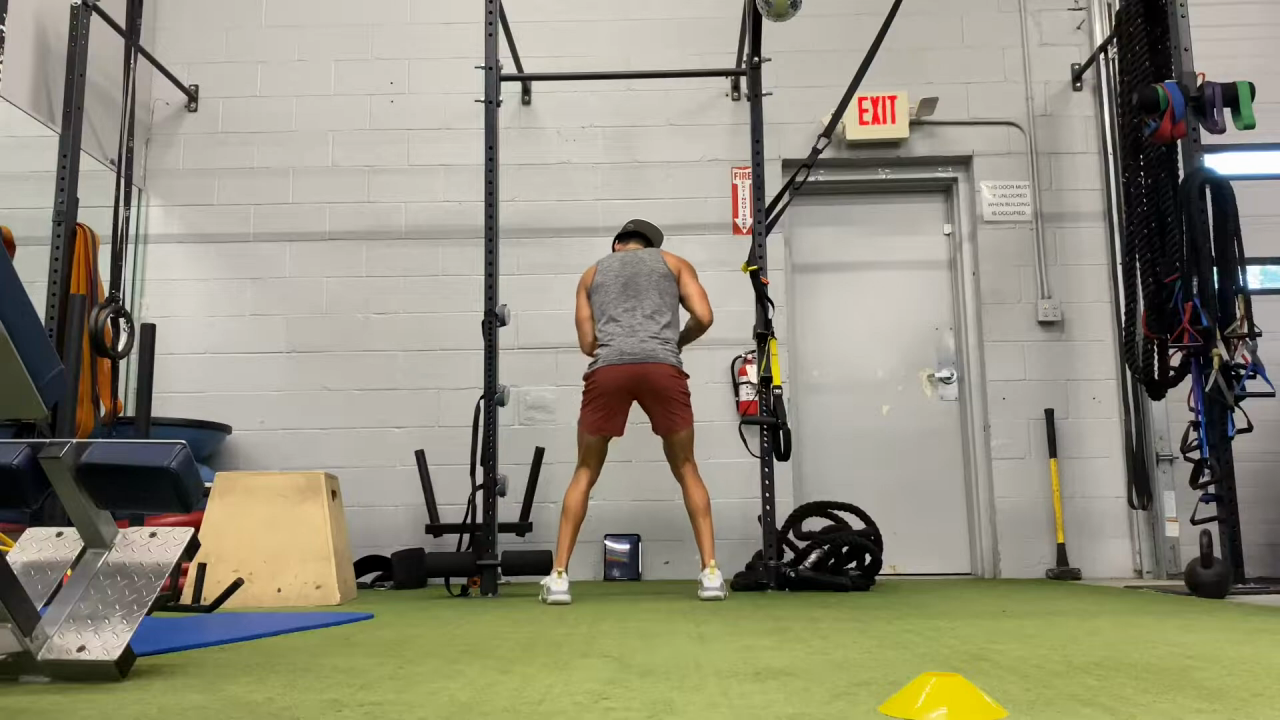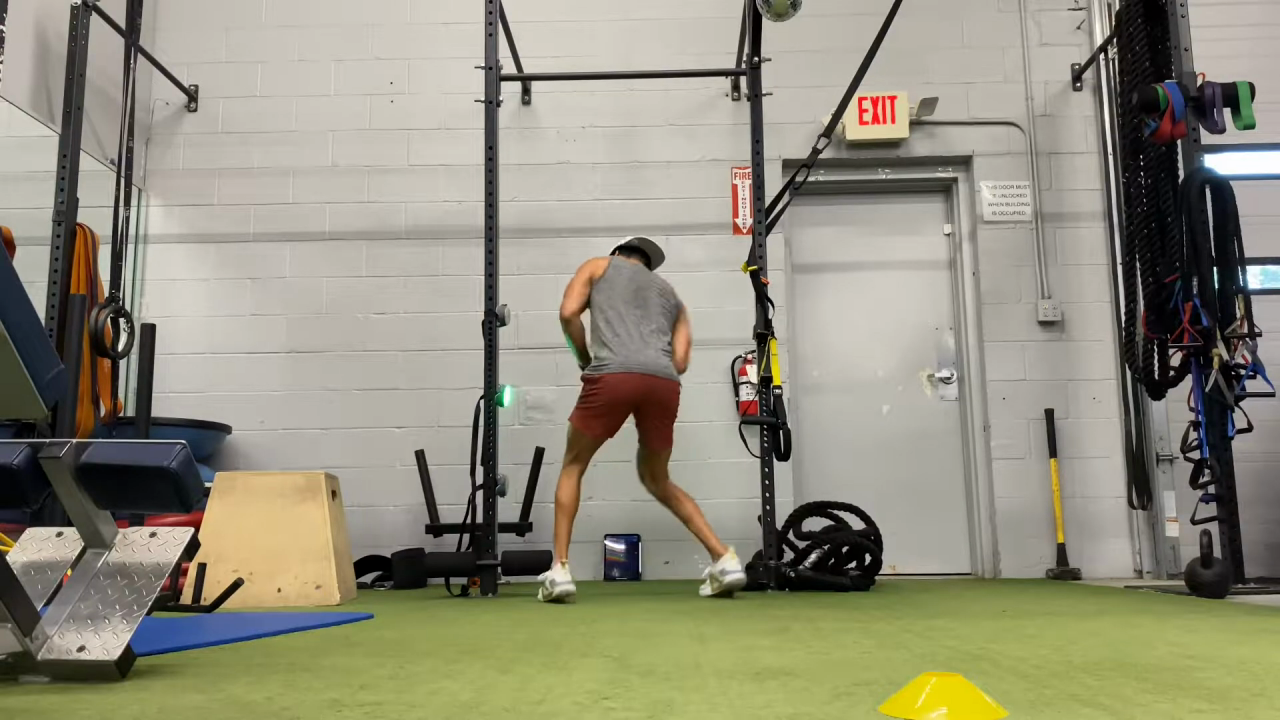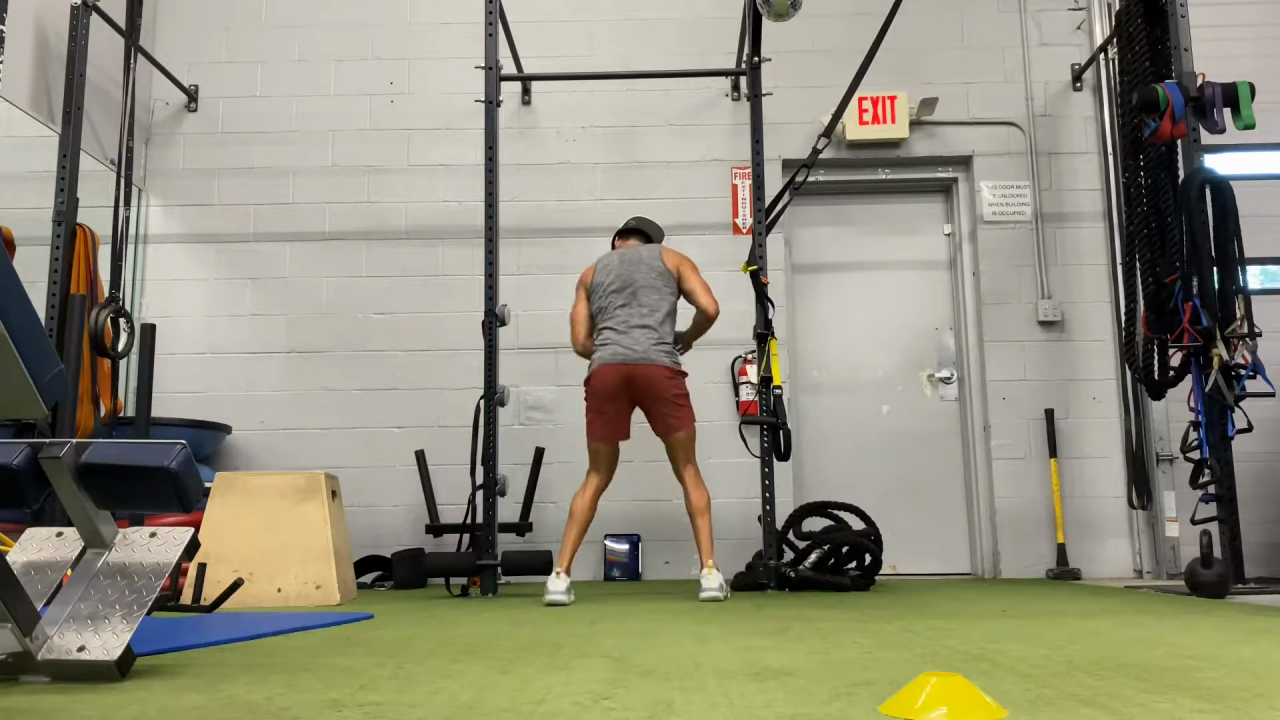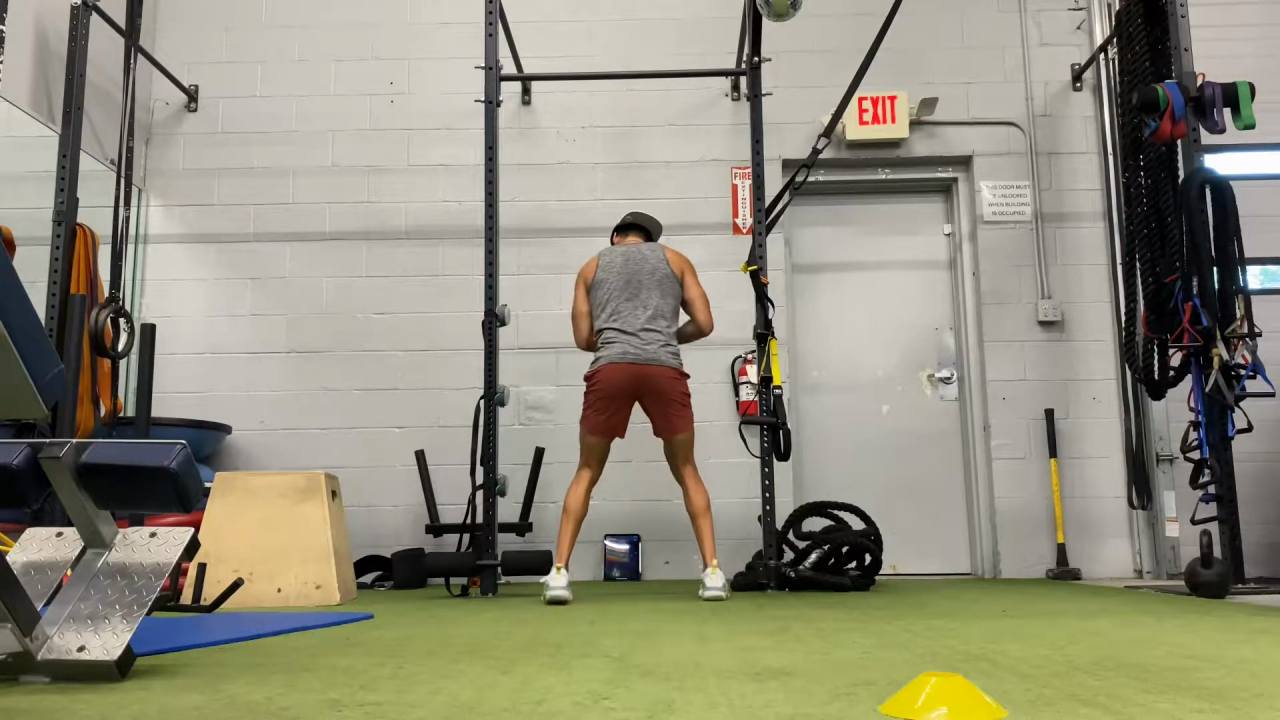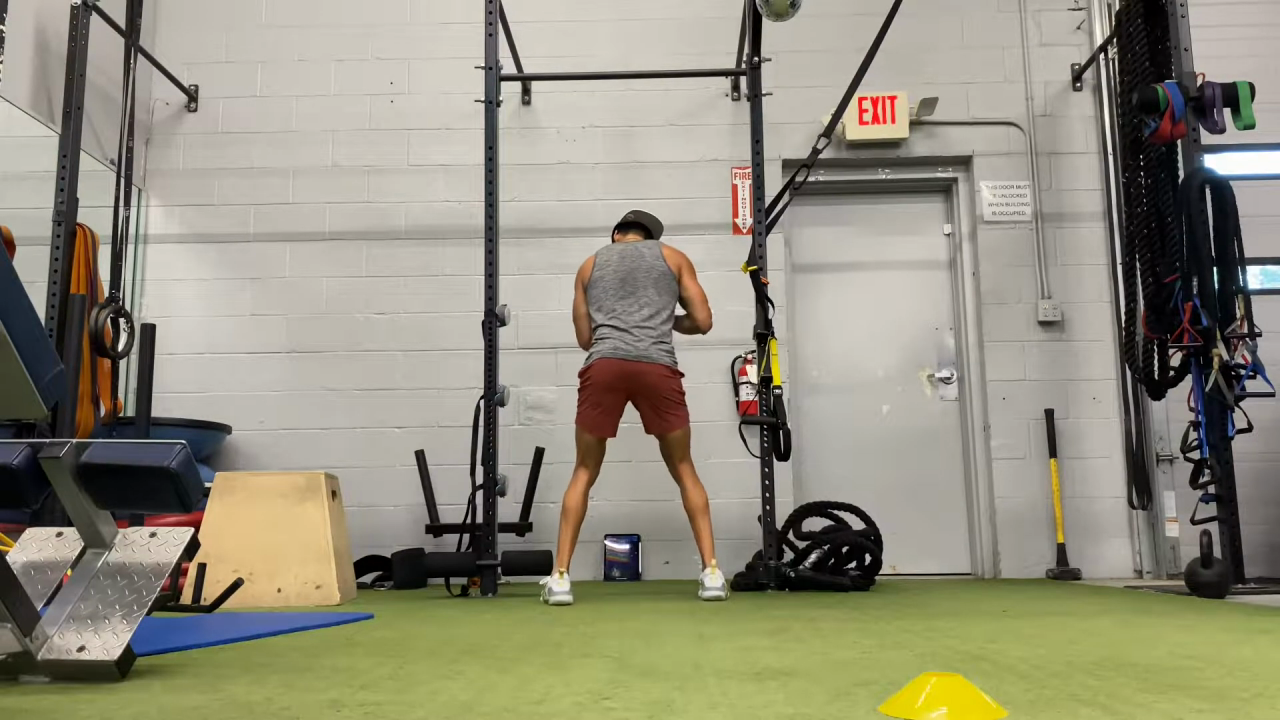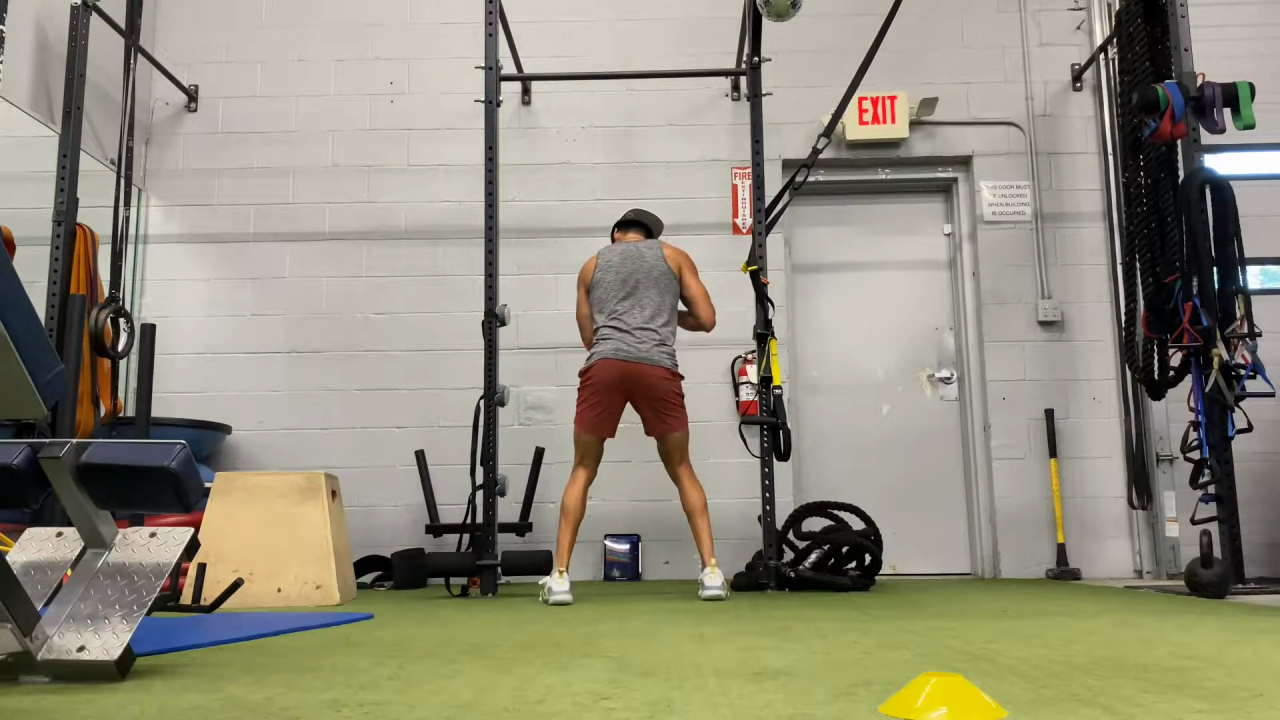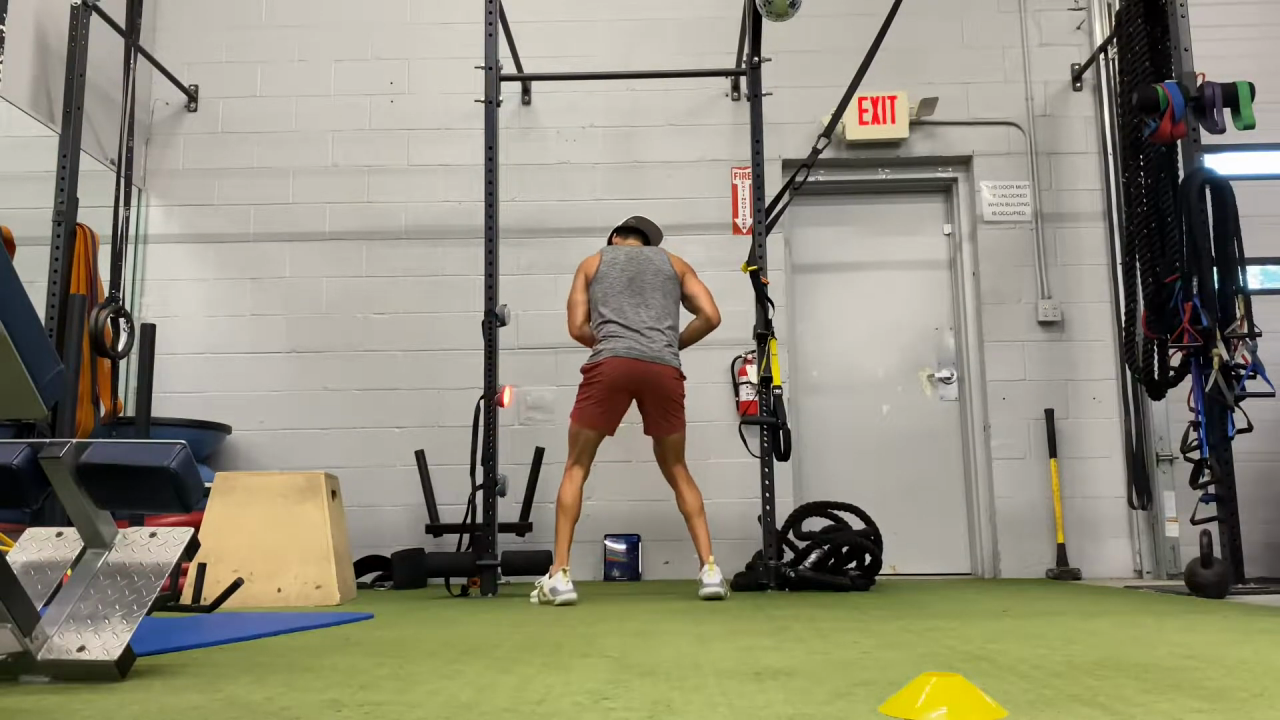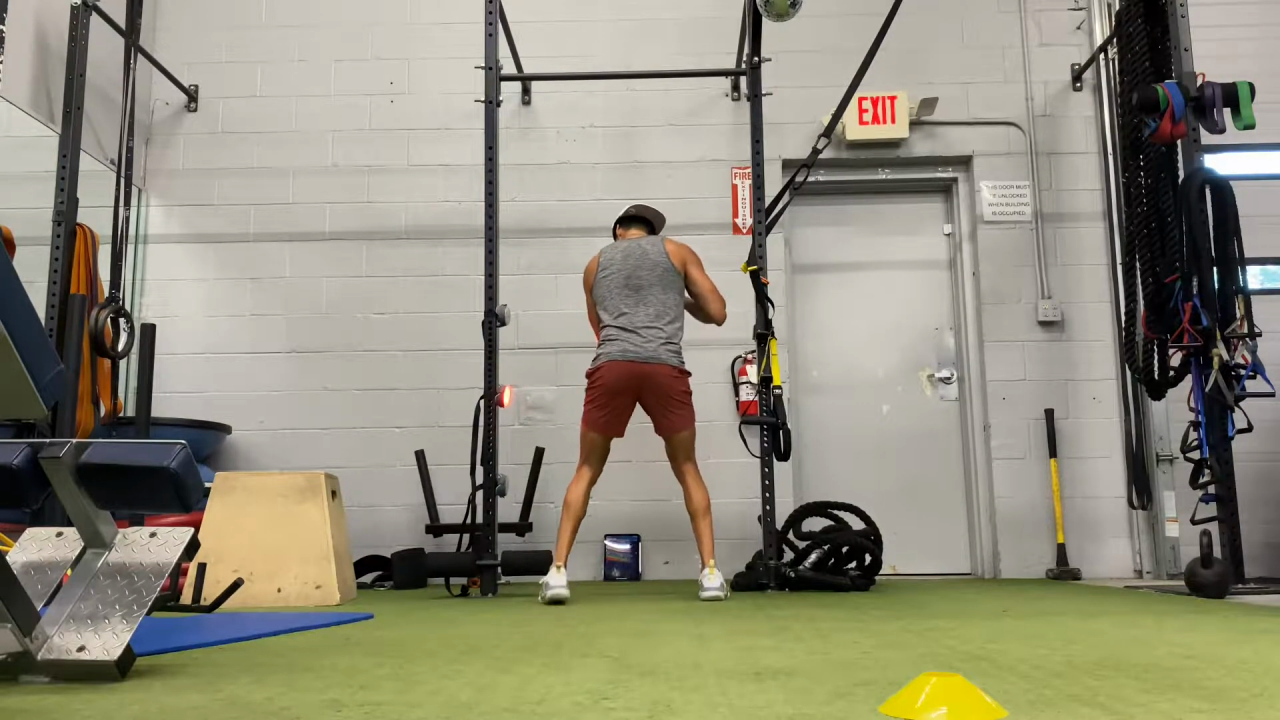
dt=0.5s
person 1, frame 1
left shoulder: (593, 273)
right shoulder: (674, 263)
left elbow: (588, 342)
right elbow: (703, 317)
left hip: (609, 370)
right hip: (661, 368)
left knee: (585, 473)
right knee: (686, 471)
left ankle: (559, 577)
right ankle: (710, 573)
person 1, frame 2
left shoulder: (599, 266)
right shoulder: (669, 294)
left elbow: (568, 313)
right elbow: (680, 362)
left wrist: (584, 357)
left hip: (612, 376)
right hip: (663, 384)
left knee: (572, 468)
right knee: (657, 482)
left ankle: (561, 571)
right ankle: (725, 560)
person 1, frame 3
left shoulder: (592, 272)
right shoulder: (671, 258)
left elbow: (581, 344)
right elbow: (709, 309)
right wrist: (682, 340)
left hip: (607, 370)
right hip: (658, 369)
left knee: (597, 478)
right knee: (687, 472)
left ankle: (560, 576)
right ankle: (709, 573)
person 1, frame 4
left shoulder: (591, 267)
right shoulder: (674, 259)
left elbow: (584, 338)
right elbow: (704, 324)
left hip: (610, 370)
right hip: (664, 370)
left knee: (587, 473)
right knee: (686, 473)
left ankle: (559, 572)
right ankle: (712, 572)
person 1, frame 5
left shoulder: (590, 266)
right shoulder: (672, 257)
right elbow: (702, 321)
left hip: (604, 367)
right hip: (656, 368)
left knee: (584, 473)
right knee: (683, 470)
left ankle: (560, 578)
right ankle: (711, 572)
person 1, frame 6
left shoulder: (592, 266)
right shoulder: (673, 256)
right elbow: (706, 320)
left hip: (604, 367)
right hip: (658, 370)
left knee: (582, 473)
right knee: (682, 472)
left ankle: (560, 577)
right ankle: (711, 572)
person 1, frame 7
left shoulder: (593, 263)
right shoulder: (674, 263)
left elbow: (578, 328)
right elbow: (711, 316)
left hip: (609, 366)
right hip: (662, 370)
left knee: (576, 470)
right knee: (677, 473)
left ankle: (560, 576)
right ankle: (710, 569)
person 1, frame 8
left shoulder: (596, 264)
right shoulder: (677, 252)
right elbow: (717, 313)
left hip: (610, 368)
right hip: (665, 368)
left knee: (587, 472)
right knee: (687, 471)
left ankle: (557, 572)
right ankle: (710, 573)
